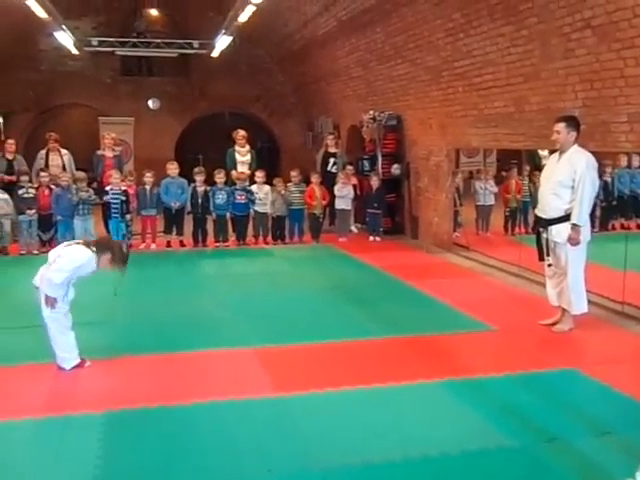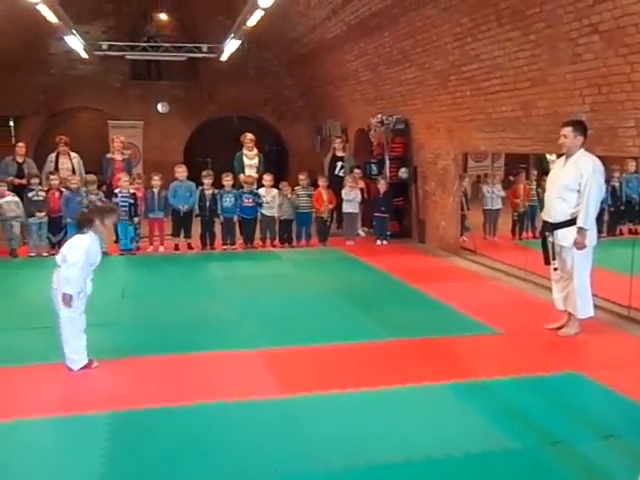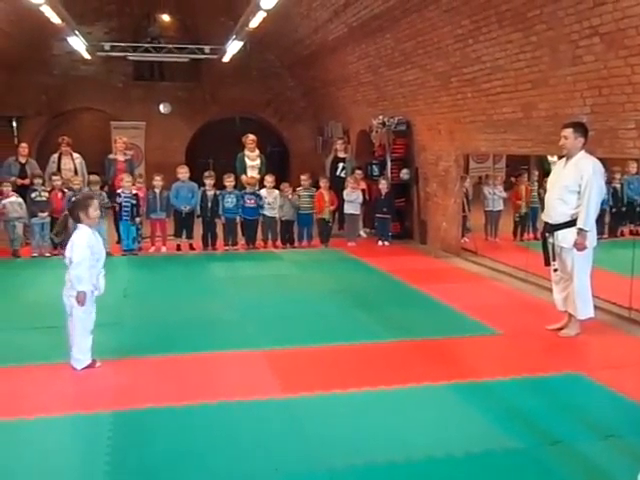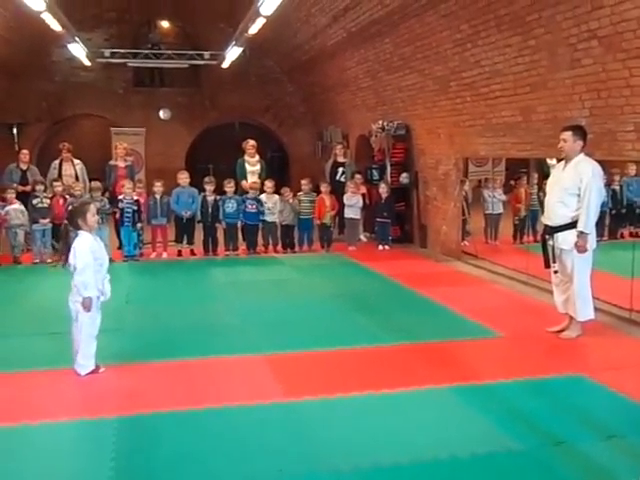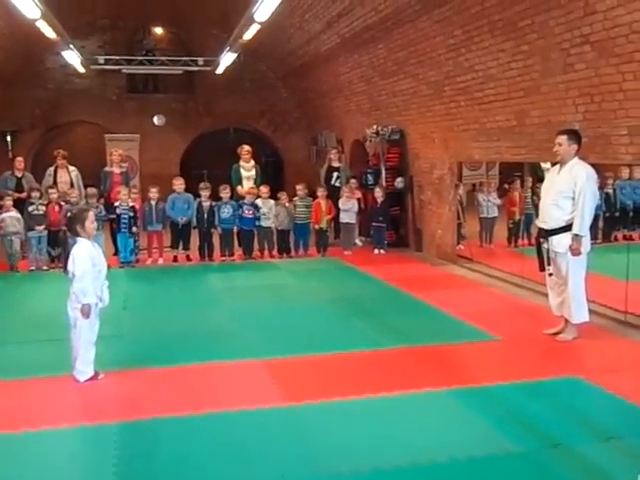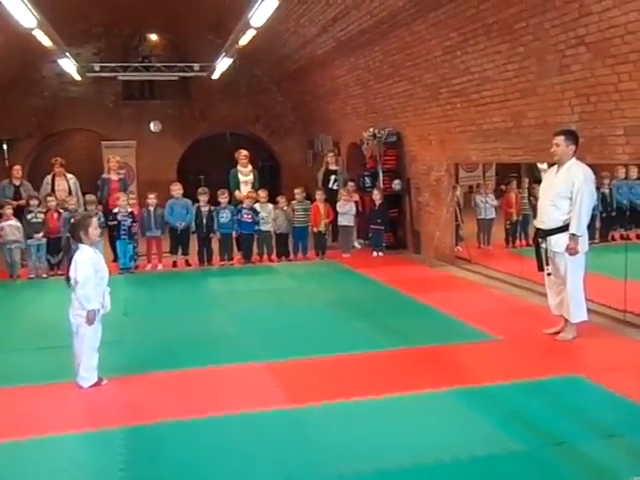
dt=0.2s
person 1, frame 1
left shoulder: (583, 160)
right shoulder: (554, 159)
left elbow: (584, 196)
left wrist: (576, 227)
right wrist: (540, 220)
left hip: (567, 227)
right hip: (549, 225)
left knee: (570, 271)
right knee: (553, 270)
left ankle: (569, 317)
right ankle: (560, 312)
person 1, frame 2
left shoulder: (589, 164)
right shoulder: (560, 163)
left elbow: (590, 200)
left wrist: (582, 231)
right wrist: (547, 224)
left hip: (573, 231)
right hip: (555, 230)
left knee: (576, 276)
right knee: (559, 275)
left ankle: (575, 321)
right ankle: (566, 316)
person 1, frame 3
left shoulder: (589, 166)
right shoulder: (560, 165)
left elbow: (590, 201)
left wrist: (582, 232)
right wrist: (547, 225)
left hip: (573, 232)
right hip: (556, 231)
left knee: (576, 276)
right knee: (559, 276)
left ankle: (576, 322)
right ankle: (567, 317)
person 1, frame 4
left shoulder: (588, 168)
right shoulder: (559, 168)
left elbow: (590, 204)
left wrist: (583, 235)
right wrist: (547, 228)
left hip: (573, 234)
right hip: (556, 233)
left knee: (576, 279)
right knee: (560, 278)
left ankle: (577, 324)
right ankle: (568, 319)
person 1, frame 5
left shoulder: (583, 172)
right shoulder: (553, 172)
left elbow: (585, 207)
left wrist: (577, 238)
right wrist: (541, 231)
left hip: (568, 237)
right hip: (550, 236)
left knee: (571, 281)
right knee: (555, 281)
left ankle: (573, 326)
right ankle: (563, 321)
person 1, frame 6
left shoulder: (580, 172)
right shoulder: (551, 172)
left elbow: (582, 207)
left wrist: (574, 238)
right wrist: (539, 231)
left hip: (566, 237)
right hip: (548, 237)
left knee: (570, 281)
right knee: (554, 281)
left ankle: (572, 326)
right ankle: (563, 321)
person 2, frame 1
left shoulder: (89, 253)
right shoulder: (85, 257)
right elbow: (59, 271)
left wrist: (53, 292)
right wrist: (51, 293)
left hip: (56, 285)
right hip: (51, 287)
left knee: (63, 323)
right knee: (59, 325)
left ankle: (69, 357)
right ankle: (68, 361)
person 2, frame 2
left shoulder: (90, 237)
right shoulder: (84, 241)
right elbow: (71, 267)
left wrist: (72, 289)
right wrist: (68, 292)
left hip: (76, 287)
right hip: (68, 288)
left knee: (77, 323)
right knee: (72, 324)
left ankle: (78, 358)
right ankle: (77, 361)
person 2, frame 3
left shoulder: (90, 233)
right shoulder: (82, 237)
right elbow: (78, 266)
right wrist: (81, 290)
left hip: (87, 287)
right hip: (81, 289)
left knee: (84, 324)
right knee: (81, 324)
left ankle: (81, 357)
right ankle: (81, 360)
person 2, frame 4
left shoulder: (92, 239)
right shoulder: (84, 243)
right elbow: (83, 273)
right wrist: (86, 296)
left hip: (92, 293)
right hip: (87, 295)
left knee: (88, 330)
right knee: (86, 330)
left ankle: (84, 362)
right ankle: (84, 366)
person 2, frame 5
left shoulder: (90, 245)
right shoulder: (82, 250)
right elbow: (82, 279)
right wrist: (86, 303)
left hip: (91, 300)
right hip: (85, 302)
left knee: (86, 336)
right knee: (84, 337)
left ankle: (83, 369)
right ankle: (84, 373)
person 2, frame 6
left shoulder: (91, 252)
right shoulder: (84, 256)
right elbow: (84, 285)
right wrist: (90, 309)
left hip: (91, 306)
right hip: (86, 308)
left knee: (89, 342)
right knee: (87, 343)
left ankle: (87, 375)
right ankle: (87, 378)
